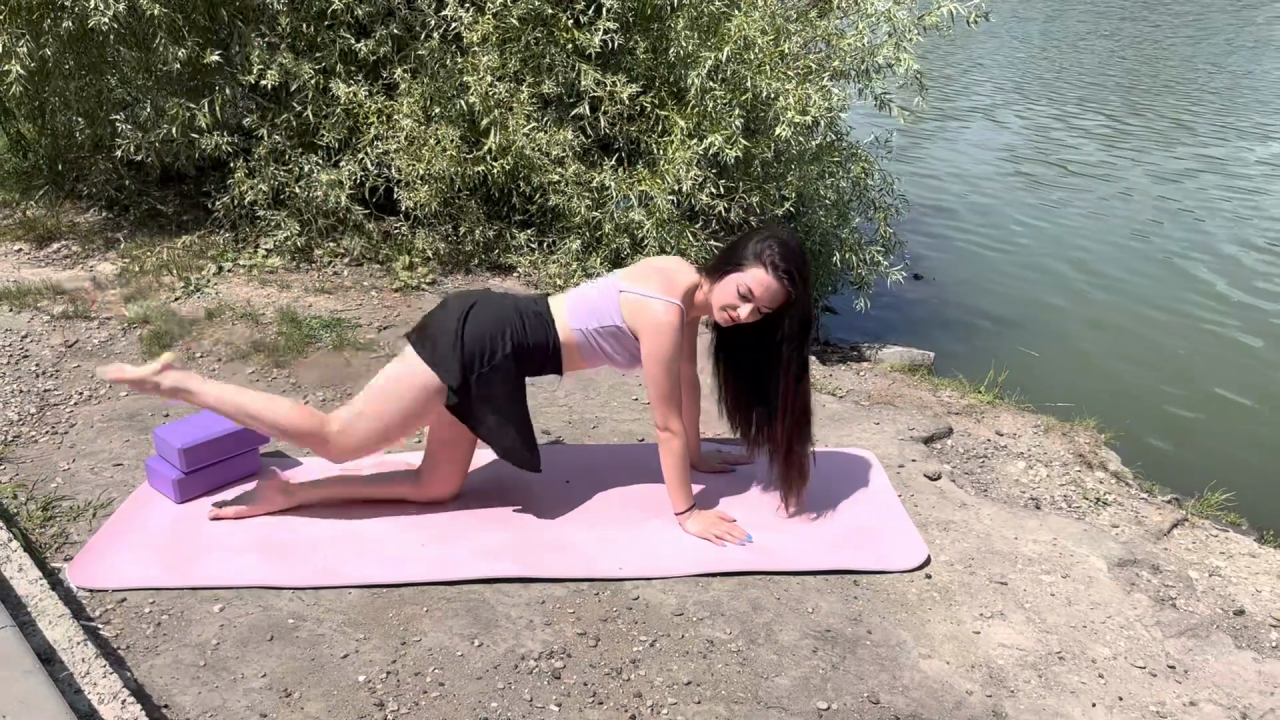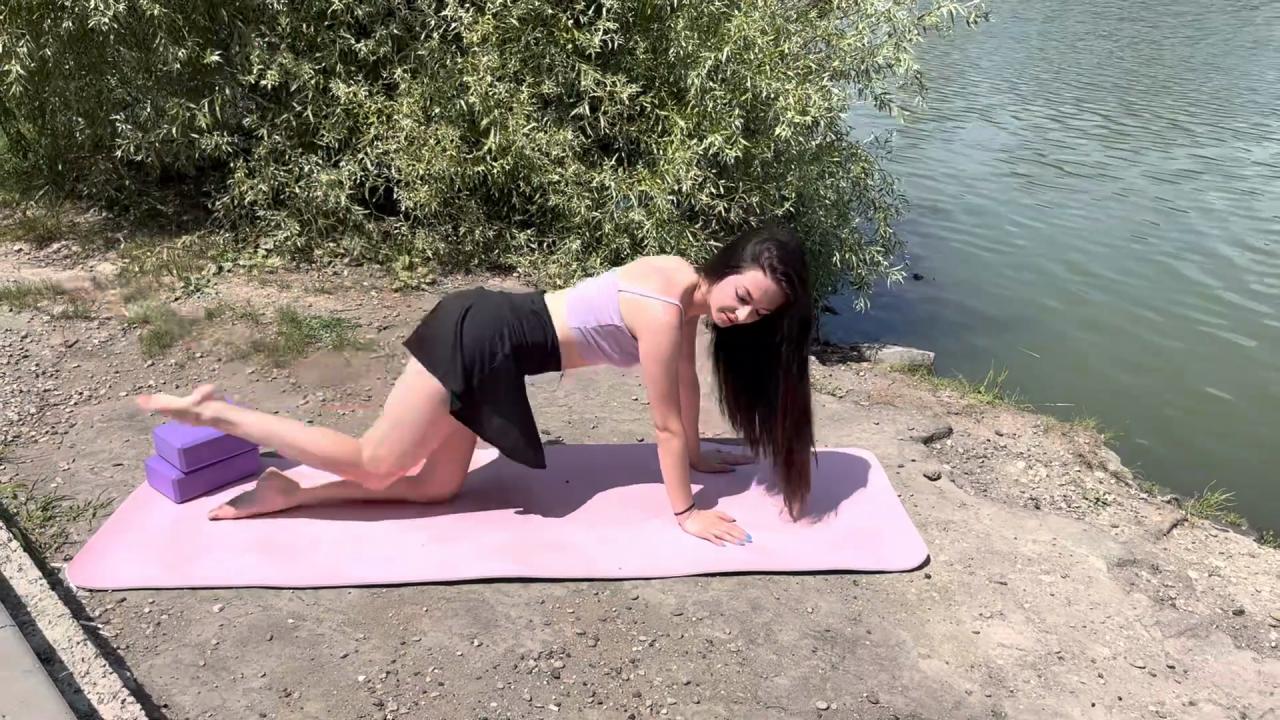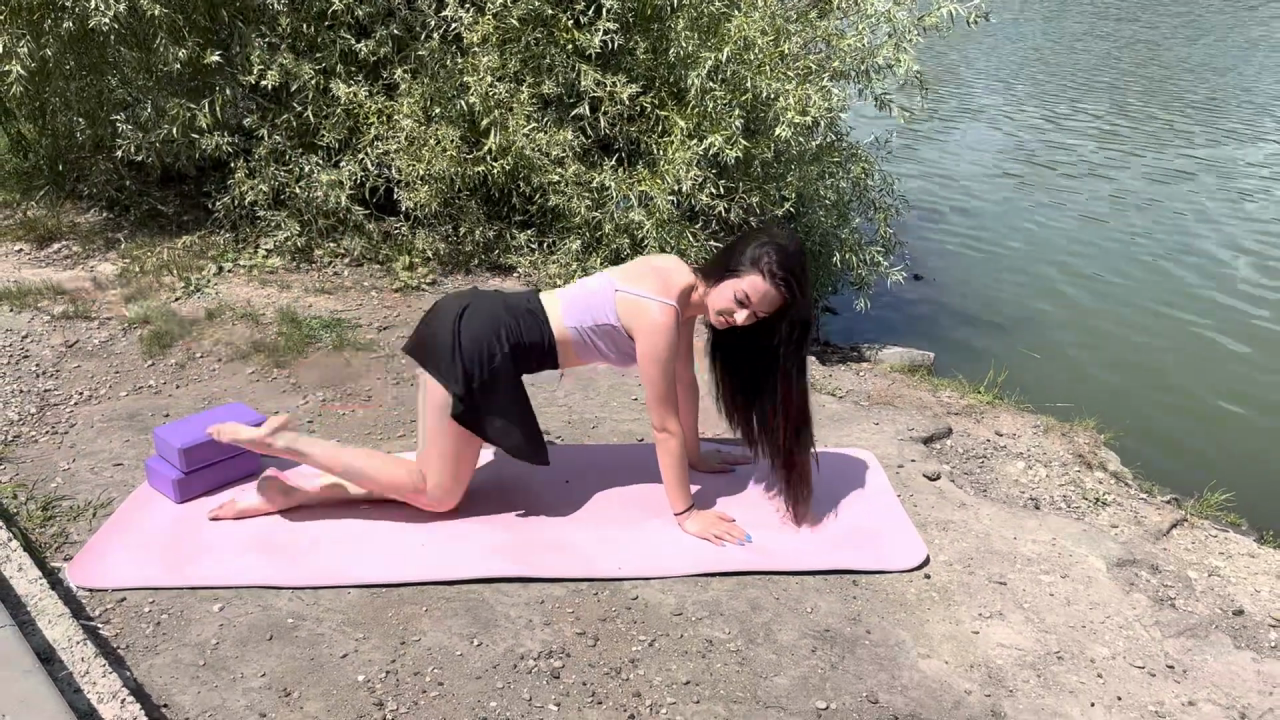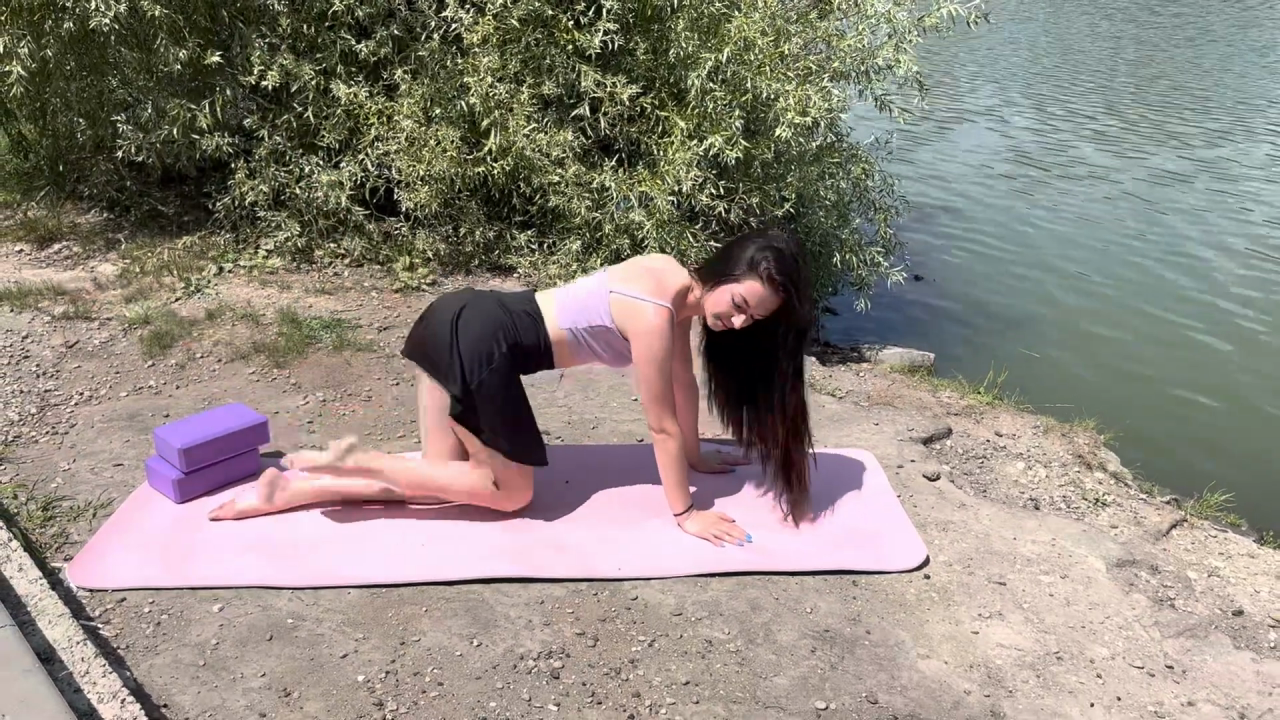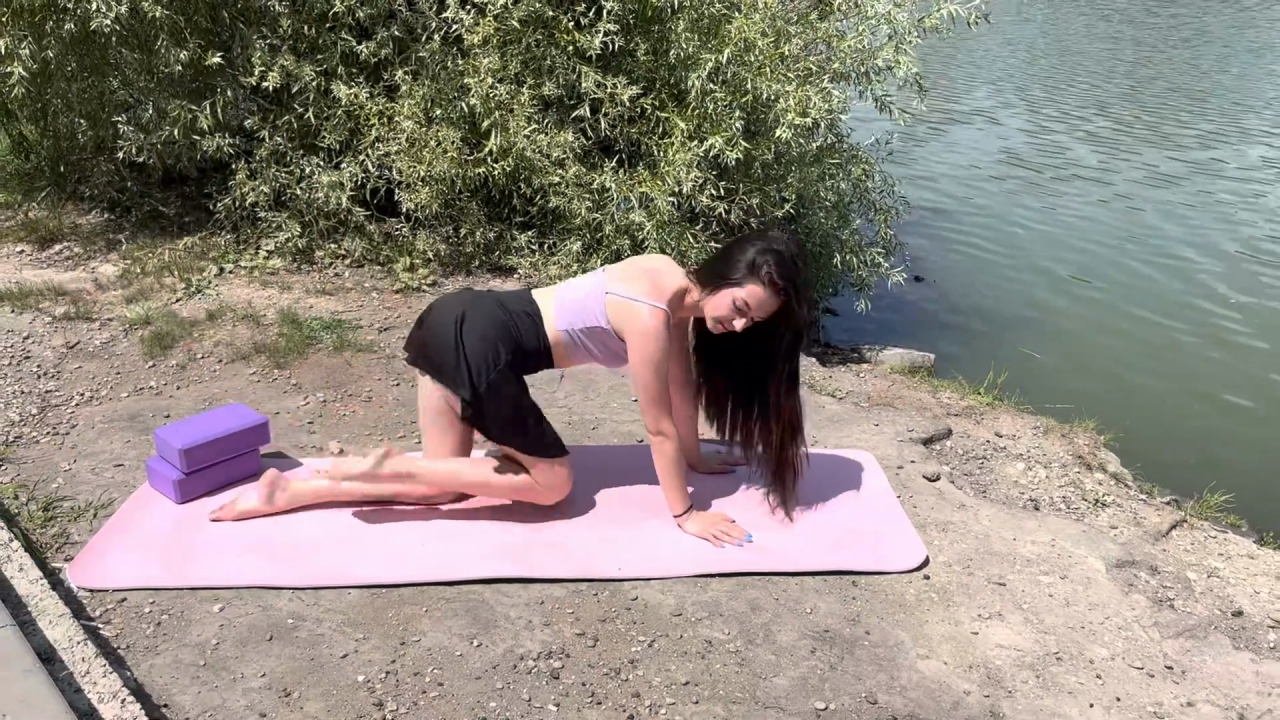
dt=0.1s
person 1, frame 1
left shoulder: (687, 282)
right shoulder: (666, 310)
left elbow: (684, 384)
right elbow: (668, 421)
left wrist: (695, 457)
right wrist: (684, 509)
left hip: (495, 334)
right hip: (482, 341)
left knee: (437, 483)
right knee: (333, 438)
left ankle: (281, 491)
right ankle: (178, 380)
person 1, frame 2
left shoulder: (683, 277)
right shoulder: (664, 308)
left elbow: (682, 385)
right elbow: (665, 420)
left wrist: (694, 457)
right wrist: (683, 509)
left hip: (481, 324)
right hip: (479, 345)
left knee: (443, 482)
right knee: (374, 465)
left ankle: (278, 487)
right ankle: (214, 412)
person 1, frame 3
left shoulder: (681, 276)
right shoulder: (660, 311)
left elbow: (683, 383)
right elbow: (666, 423)
left wrist: (697, 456)
right wrist: (684, 511)
left hip: (478, 321)
right hip: (475, 343)
left knee: (443, 480)
right knee: (435, 493)
left ankle: (282, 487)
right ankle: (286, 441)
person 1, frame 4
left shoulder: (676, 279)
right shoulder: (654, 314)
left elbow: (682, 383)
right elbow: (661, 422)
left wrist: (694, 454)
right wrist: (684, 511)
left hip: (467, 322)
right hip: (476, 342)
left knee: (443, 474)
right knee: (510, 492)
left ankle: (286, 489)
right ankle: (356, 461)
person 1, frame 5
left shoulder: (673, 277)
right shoulder: (650, 315)
left elbow: (681, 382)
right elbow: (658, 423)
left wrist: (693, 455)
right wrist: (684, 512)
left hip: (465, 322)
right hip: (479, 345)
left knee: (444, 474)
right knee: (550, 484)
left ankle: (286, 490)
right ankle: (385, 465)
